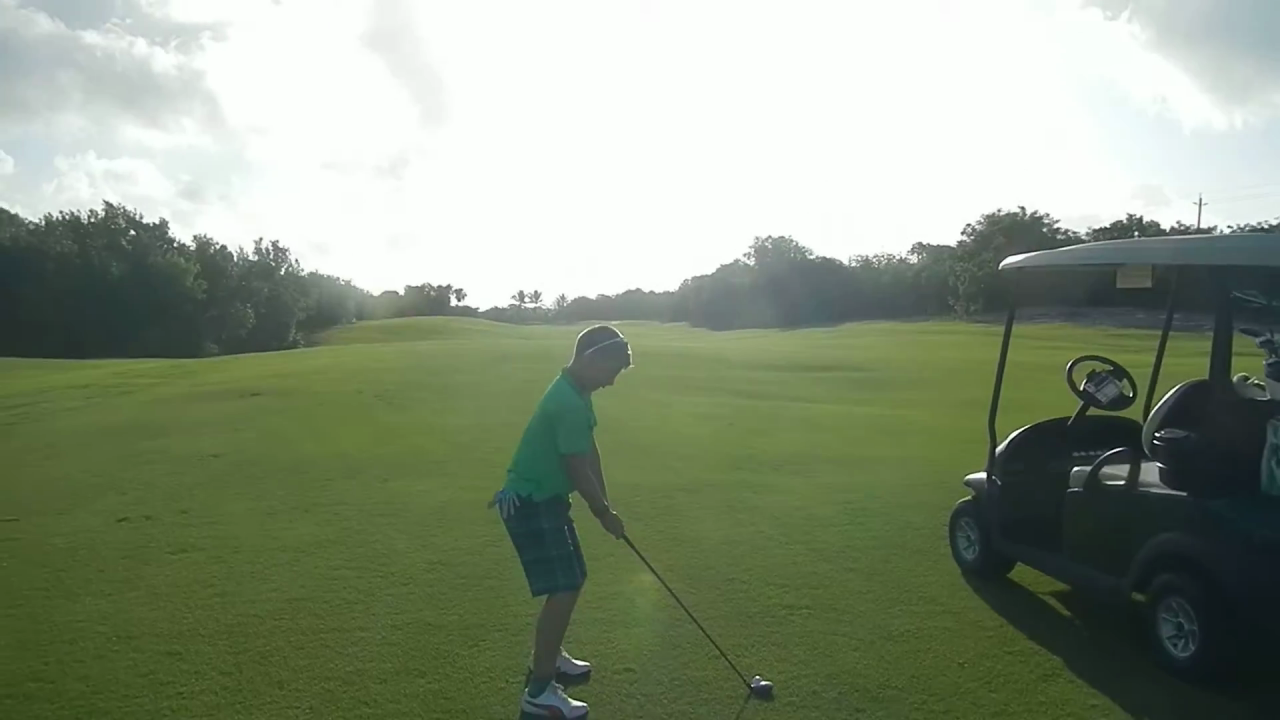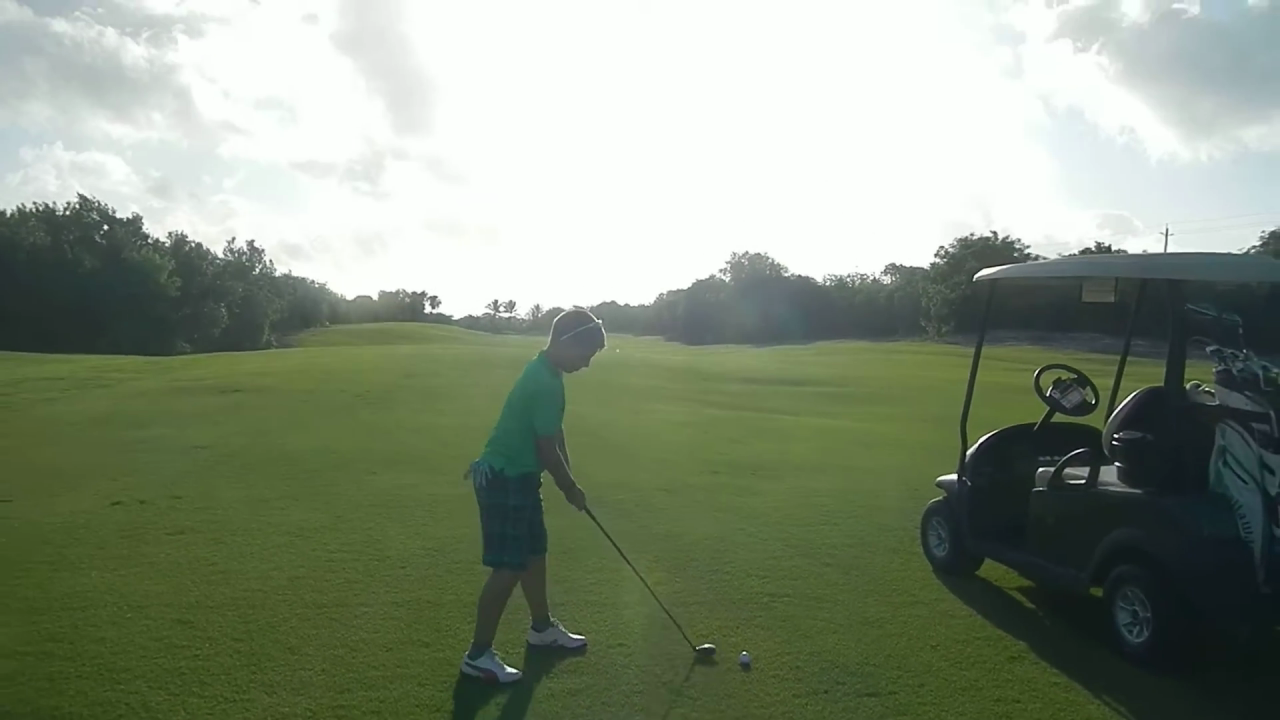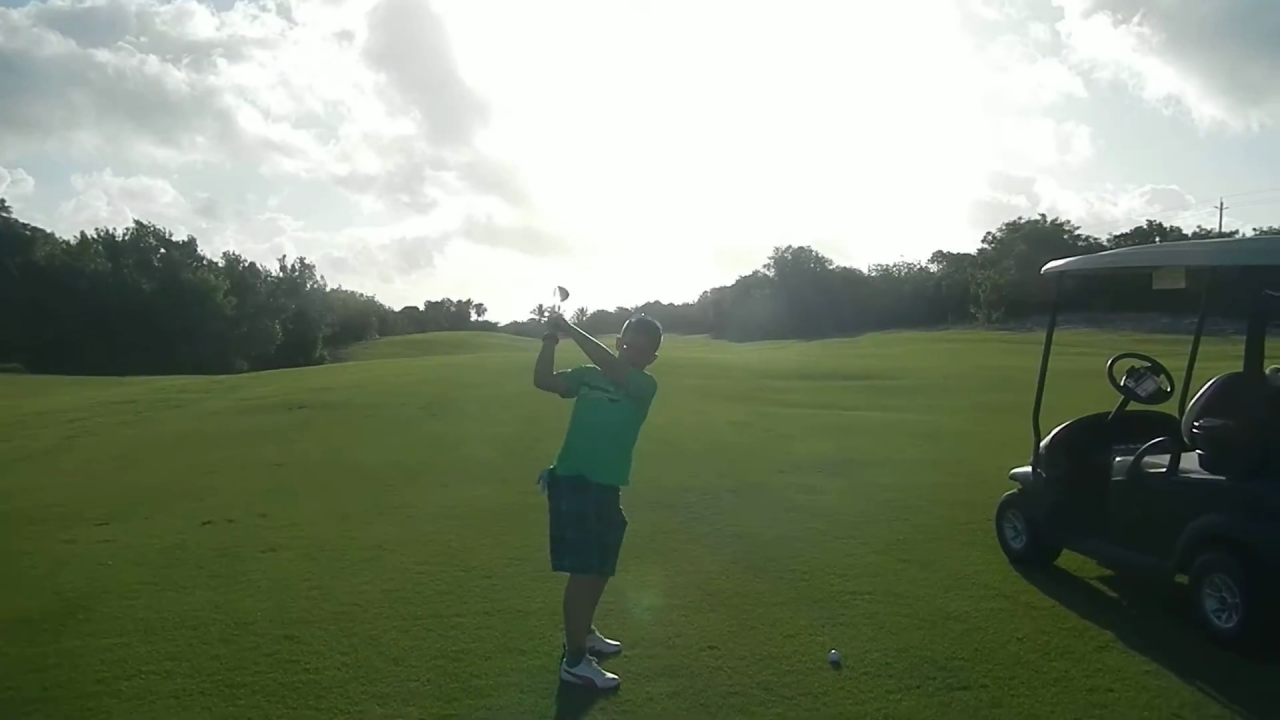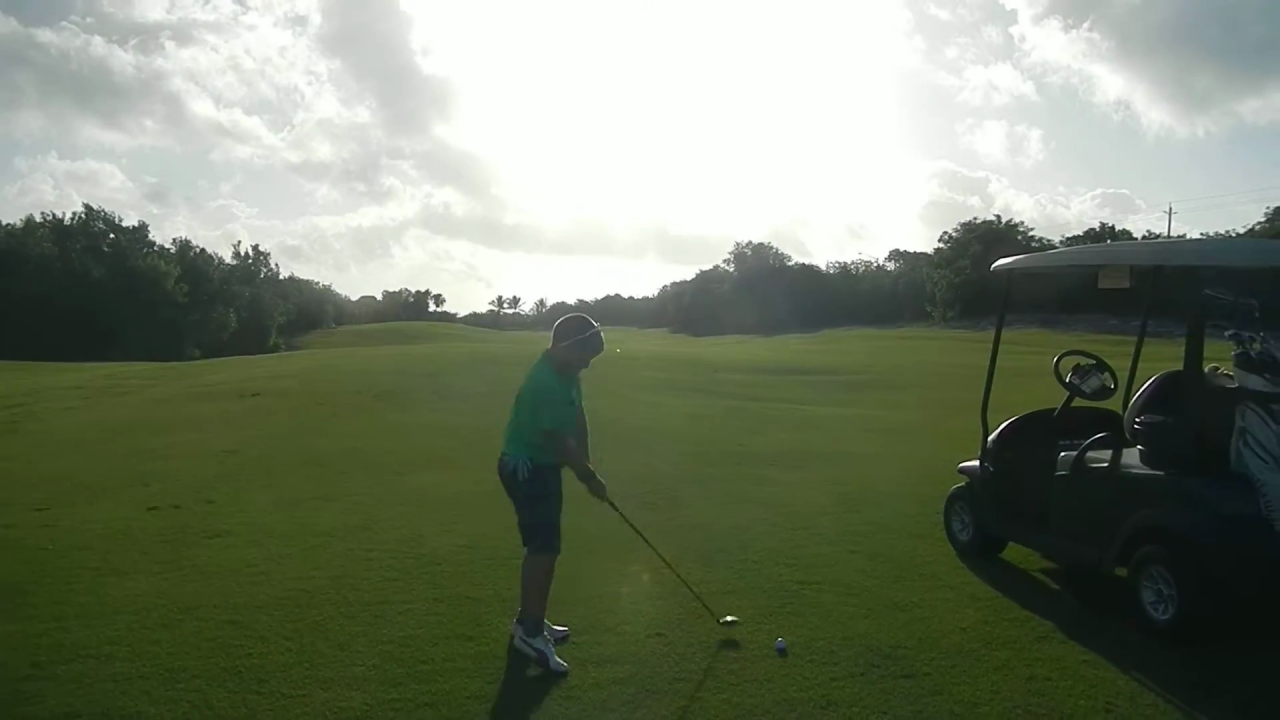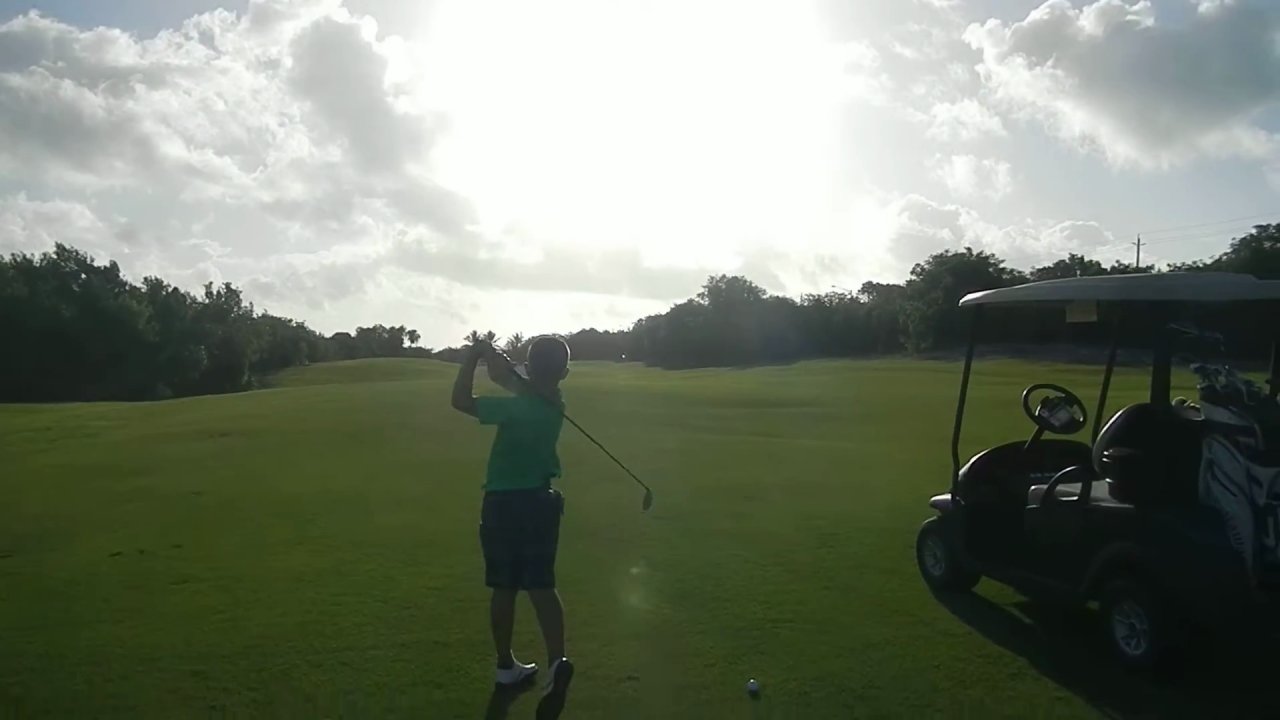
dt=1s
person 1, frame 1
left shoulder: (576, 393)
right shoulder: (567, 403)
left elbow: (590, 452)
right elbow: (577, 467)
left wrist: (605, 504)
right wrist: (604, 513)
left hip: (545, 497)
right hip: (530, 504)
left knee: (573, 580)
right knee: (563, 590)
left ankle: (549, 654)
person 1, frame 2
left shoulder: (546, 373)
right shoulder: (545, 384)
left elbow: (554, 435)
right elbow: (547, 447)
left wrist: (569, 479)
right wrist: (569, 487)
left hip: (517, 475)
right hip: (505, 479)
left knee: (534, 554)
right knee: (510, 566)
left ankle: (542, 626)
right ankle: (478, 654)
person 1, frame 3
left shoulder: (644, 386)
right shoulder: (587, 375)
left elbow: (612, 367)
right elbow: (544, 381)
left wrist: (572, 331)
right wrist: (551, 340)
left hip: (606, 487)
right hip: (572, 482)
left knee: (600, 569)
right knee: (583, 570)
left ankle: (583, 633)
right ankle: (574, 660)
person 1, frame 4
left shoulder: (565, 373)
right shoulder: (544, 385)
left elbow: (577, 423)
right elbow: (562, 442)
left wrist: (587, 460)
right wrist: (589, 479)
left hip: (538, 468)
right hip: (528, 470)
left knee: (544, 546)
right knee: (544, 546)
left ankle: (530, 619)
right ankle: (531, 632)
person 1, frame 5
left shoulder: (520, 406)
right shoulder: (551, 401)
left elbow: (461, 401)
right elbow: (504, 376)
left wrist: (473, 357)
right wrist: (494, 358)
left hip: (503, 503)
right hip: (539, 500)
left knee: (503, 588)
right knee: (541, 586)
left ankle: (506, 664)
right ankle: (557, 662)
